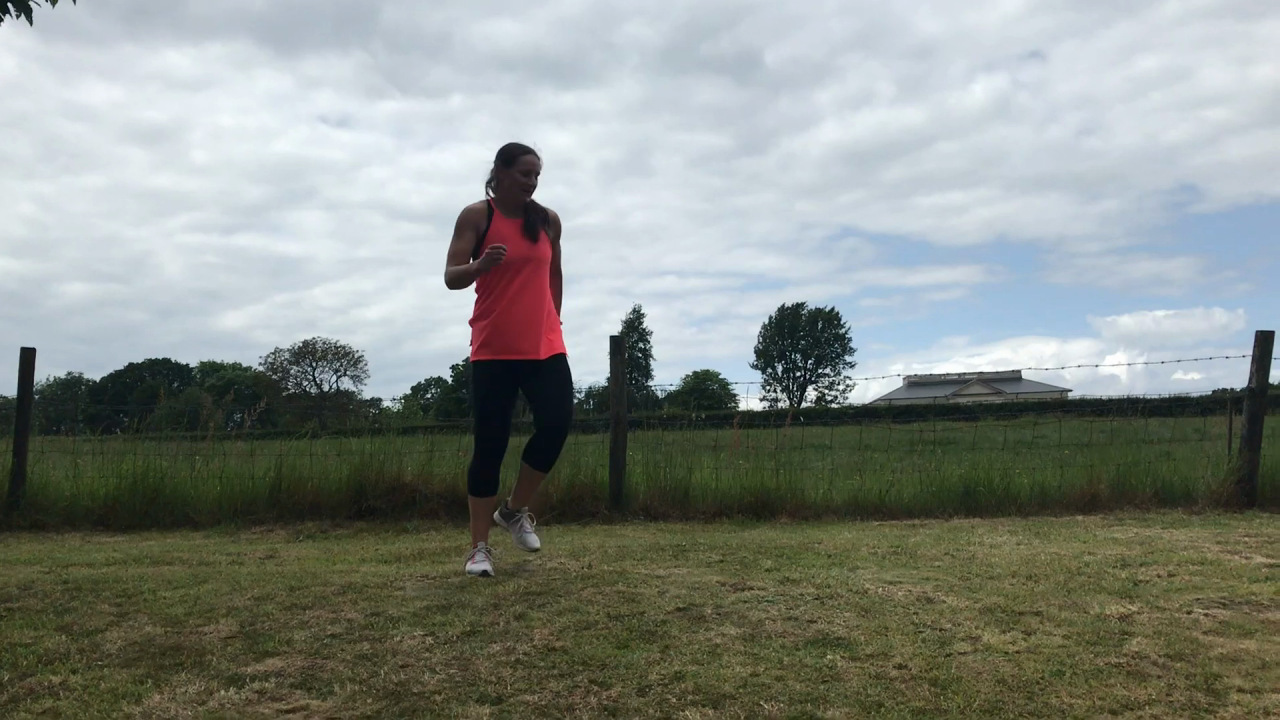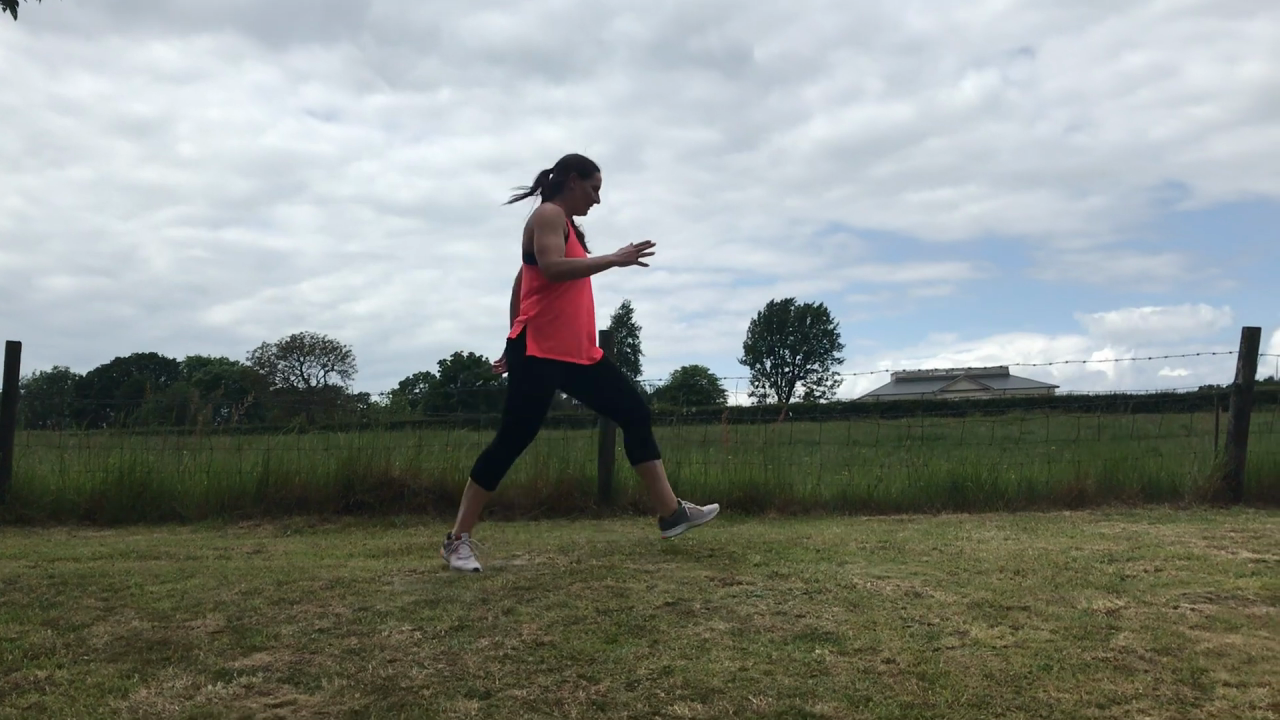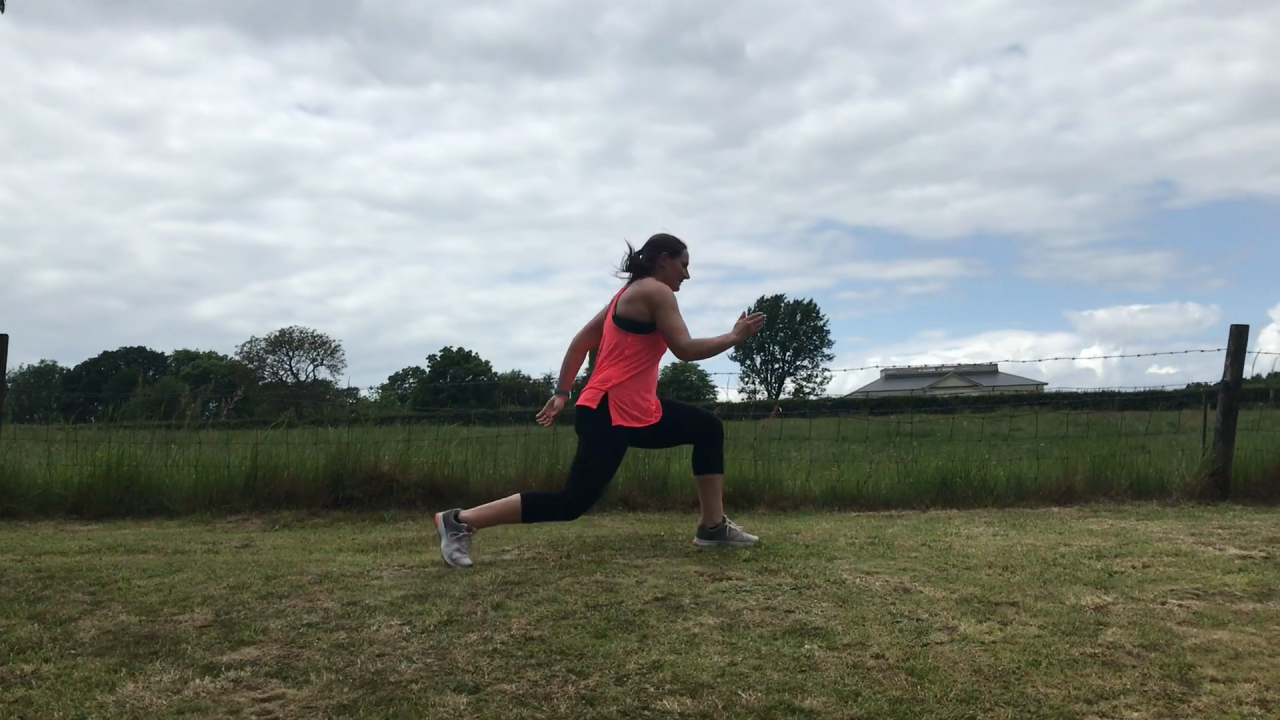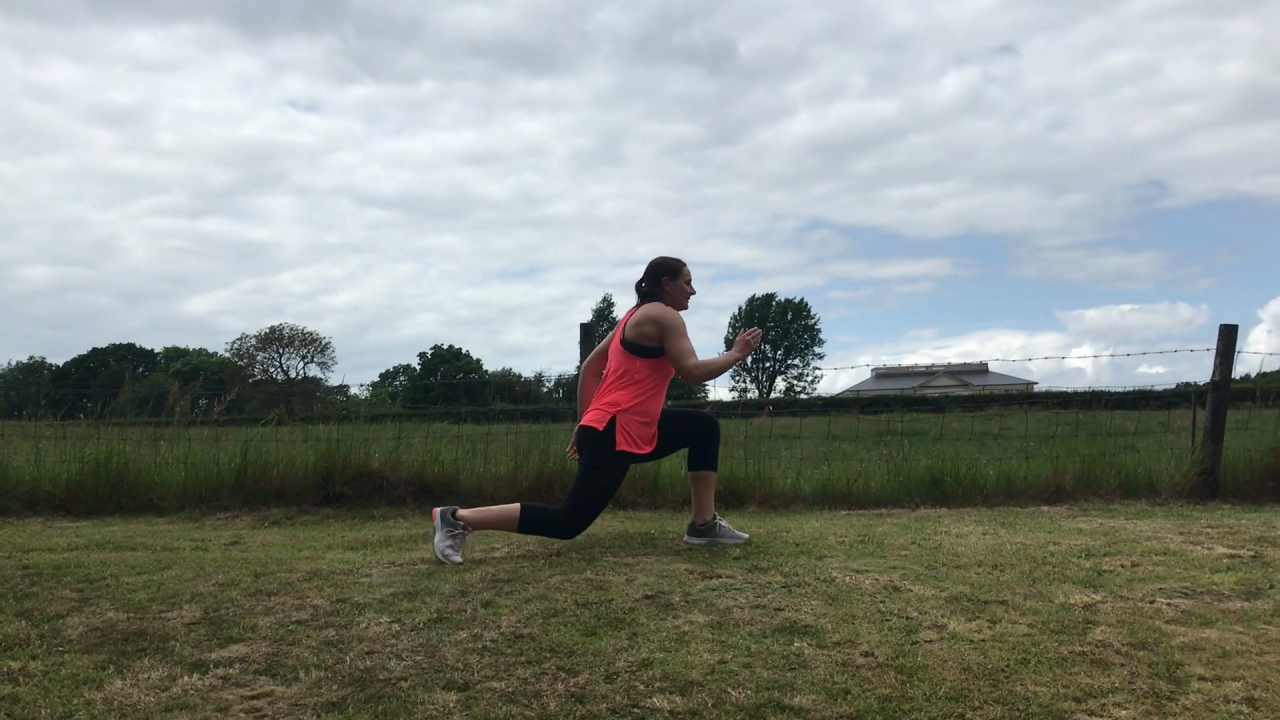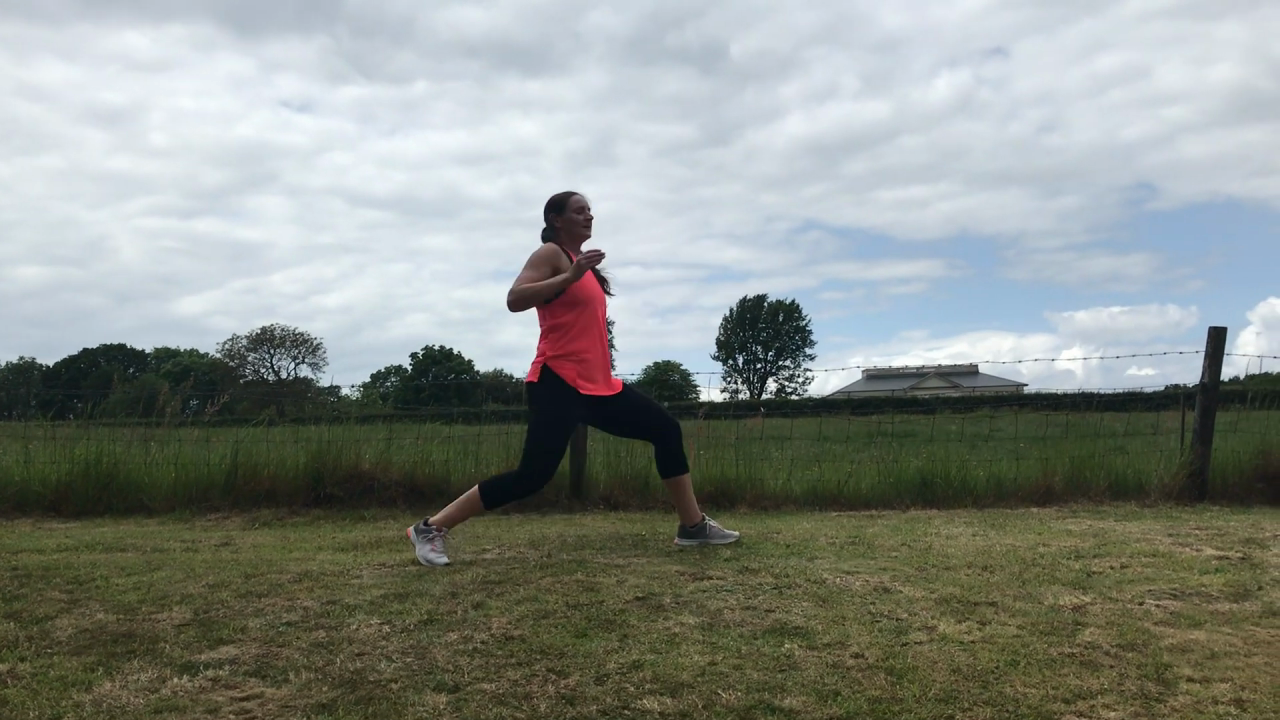
dt=0.3s
person 1, frame 1
left shoulder: (547, 220)
right shoulder: (476, 216)
right elbow: (453, 278)
left wrist: (554, 319)
right wrist: (481, 265)
left hip: (544, 348)
right hip: (493, 350)
left knee: (555, 427)
right knee: (489, 447)
left ankle: (515, 509)
right ankle: (479, 547)
person 1, frame 2
left shoulder: (565, 225)
right shoulder: (546, 215)
left elbow: (526, 281)
right elbow: (559, 269)
left wrist: (512, 342)
right wrist: (614, 259)
left hip: (580, 352)
right hip: (539, 350)
left knee: (636, 414)
right knee: (511, 442)
left ankle: (671, 512)
right ankle: (459, 538)
person 1, frame 3
left shoulder: (630, 294)
right shoulder: (658, 293)
left elbow: (581, 342)
right elbow: (686, 350)
left wrist: (562, 394)
right wrist: (735, 336)
left hip: (633, 409)
right hip: (610, 415)
left knee: (707, 428)
right knee: (573, 503)
left ankle: (713, 524)
right ankle: (458, 521)
person 1, frame 4
left shoulder: (640, 315)
right shoulder: (665, 316)
left elbow: (590, 366)
right elbow: (691, 372)
left wrist: (584, 422)
right wrist: (737, 355)
left hip: (635, 429)
right hip: (614, 435)
left knee: (705, 428)
right knee: (570, 522)
left ankle: (703, 523)
right ankle: (455, 519)
person 1, frame 5
left shoulder: (583, 262)
right shoulder: (549, 255)
right elbow: (515, 299)
right wrist: (568, 278)
left hip: (599, 383)
right hip: (557, 382)
left knee: (666, 429)
right knee: (532, 475)
left ankle: (692, 524)
right ankle: (432, 527)
